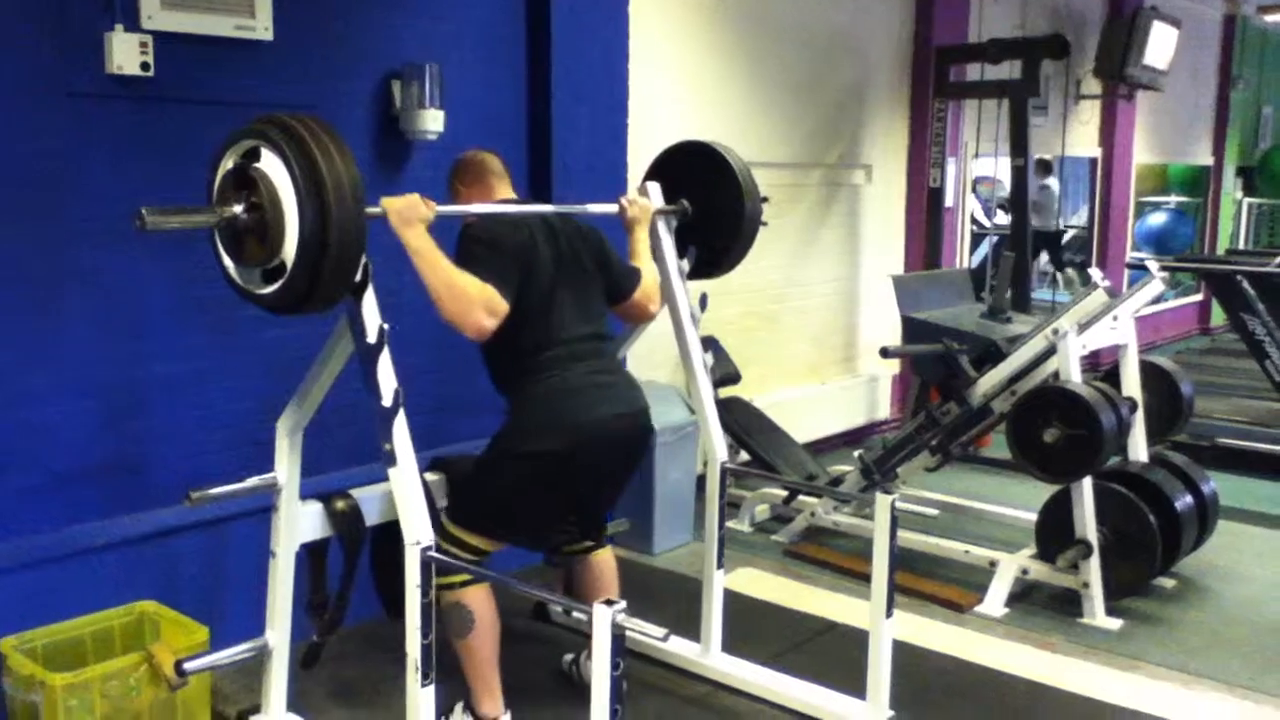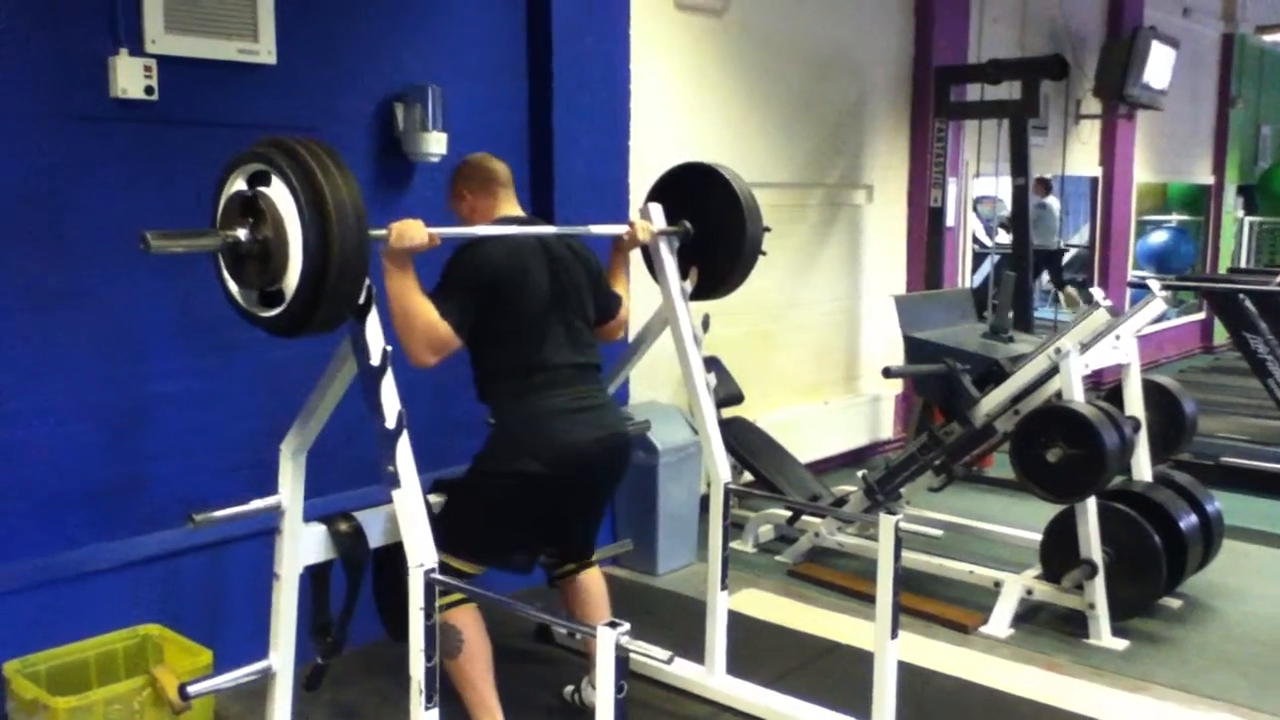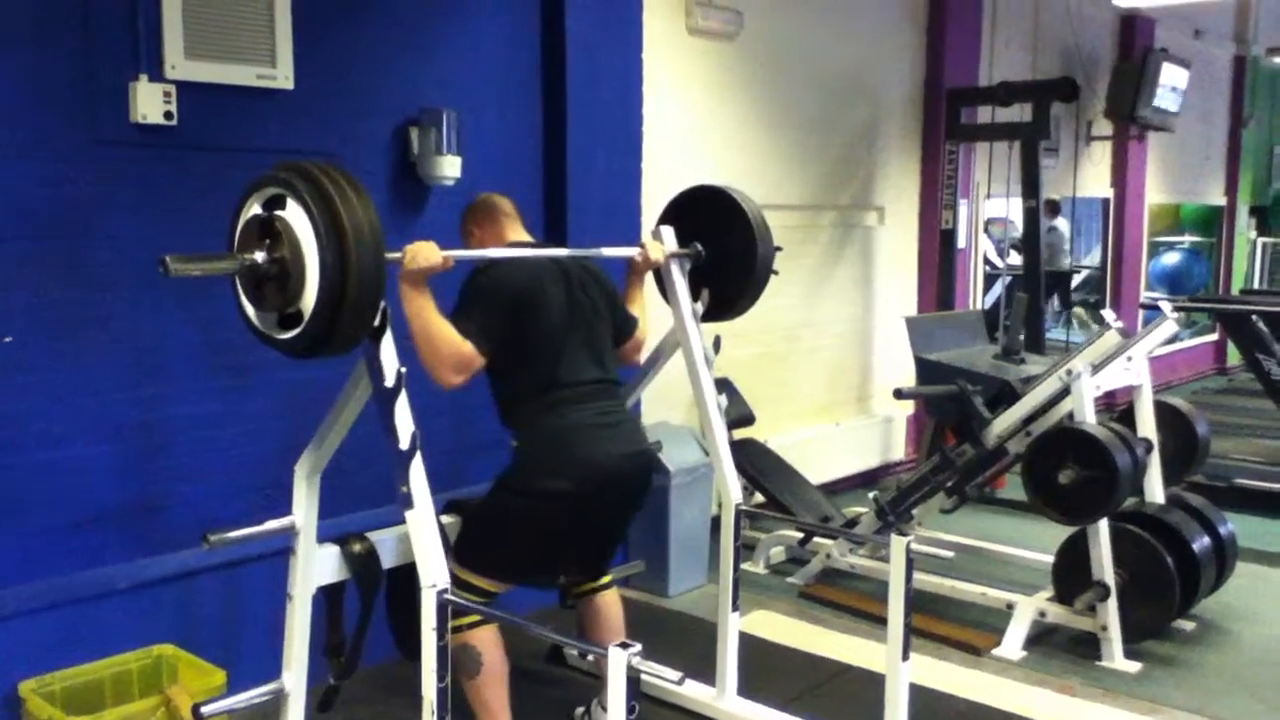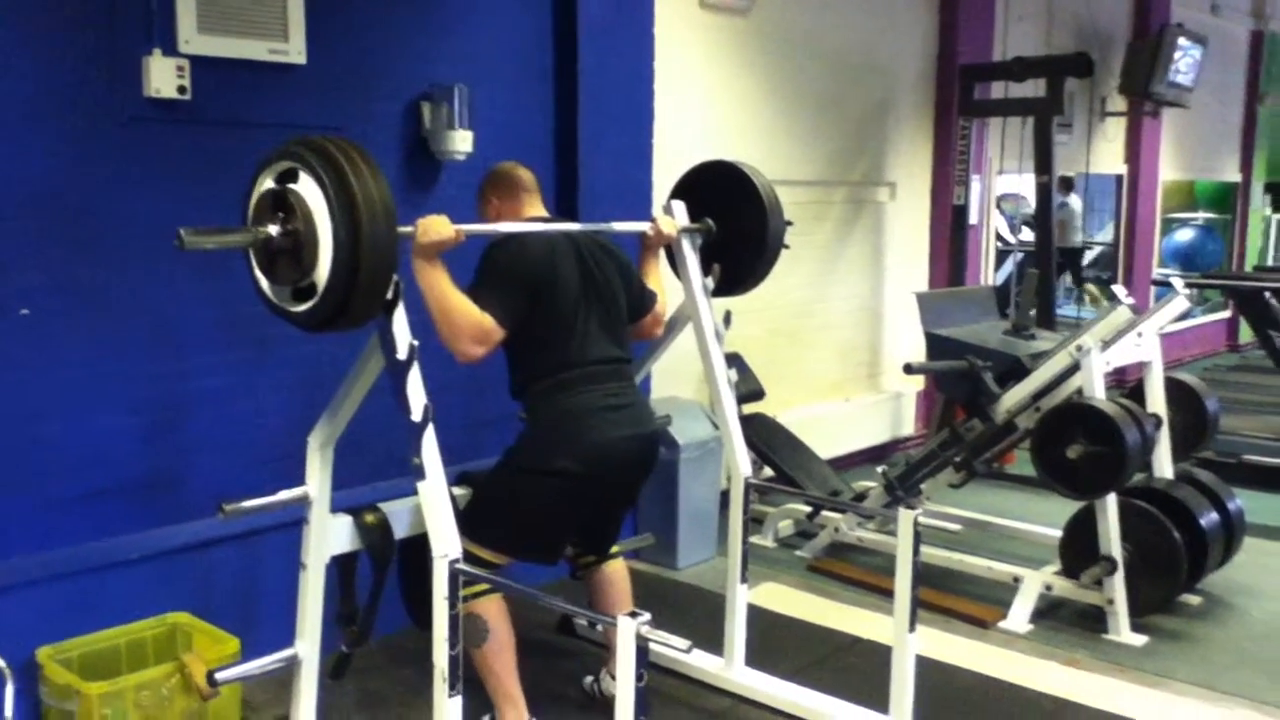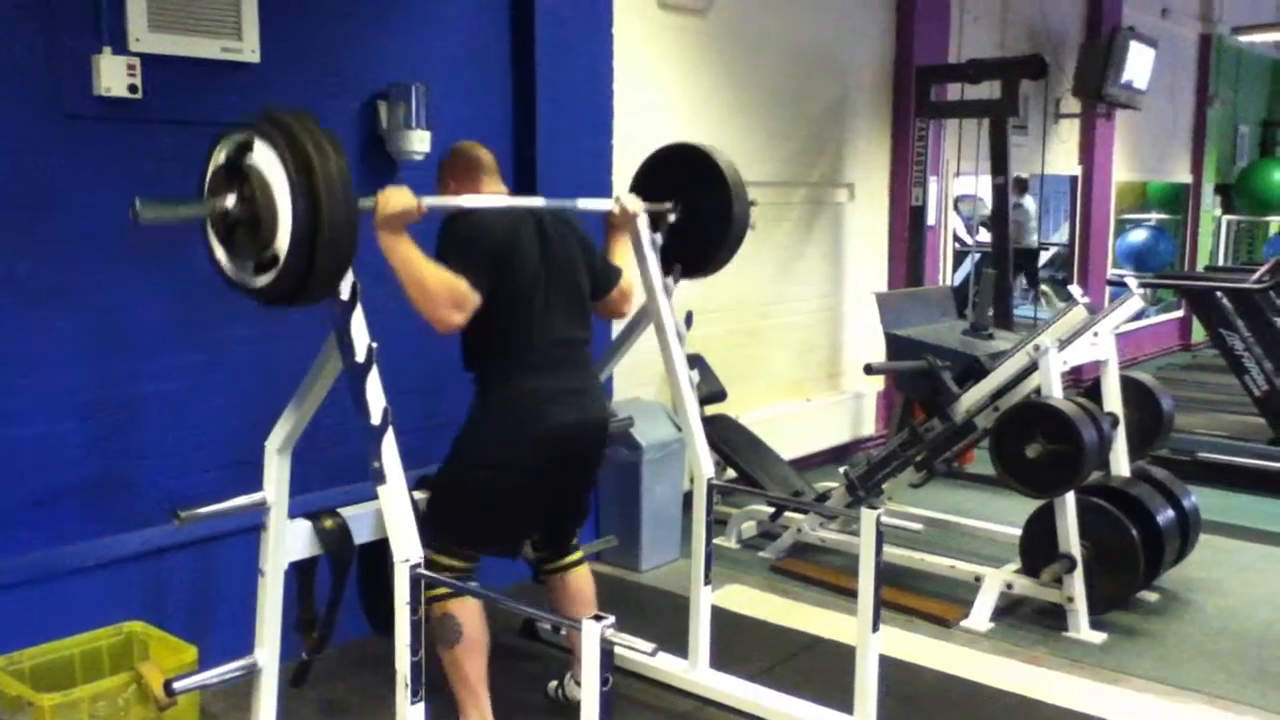
dt=1s
person 1, frame 1
left shoulder: (487, 233)
right shoulder: (576, 228)
left elbow: (480, 318)
right elbow: (647, 305)
left wrist: (415, 234)
right wrist: (639, 231)
left hip: (558, 423)
right hip: (628, 413)
left knee: (451, 555)
right knee: (582, 529)
person 1, frame 2
left shoulder: (480, 256)
right shoulder: (574, 248)
left elbow: (427, 348)
right elbow: (614, 325)
left wrist: (397, 264)
right wrist: (624, 253)
left hip: (535, 443)
right hip: (606, 432)
left knee: (441, 577)
right knee: (572, 554)
person 1, frame 3
left shoulder: (495, 278)
right shoulder: (587, 271)
left elbow: (451, 367)
right elbow: (632, 349)
left wrist: (414, 286)
right wrist: (638, 276)
left hip: (562, 460)
right hip: (632, 450)
left knee: (460, 595)
right knee: (590, 573)
person 1, frame 4
left shoulder: (513, 253)
right shoulder: (603, 248)
left elbow: (470, 341)
right elbow: (651, 324)
left wrist: (427, 261)
right wrist: (653, 251)
left hip: (570, 439)
right hip: (637, 430)
left knee: (468, 565)
right knee: (595, 545)
person 1, frame 5
left shoulder: (471, 226)
right shoulder: (564, 224)
left elbow: (448, 309)
right elbow: (619, 303)
left wrist: (393, 233)
right wrist: (620, 232)
left hip: (517, 418)
right hip: (586, 410)
left knee: (446, 564)
right knee: (558, 544)
